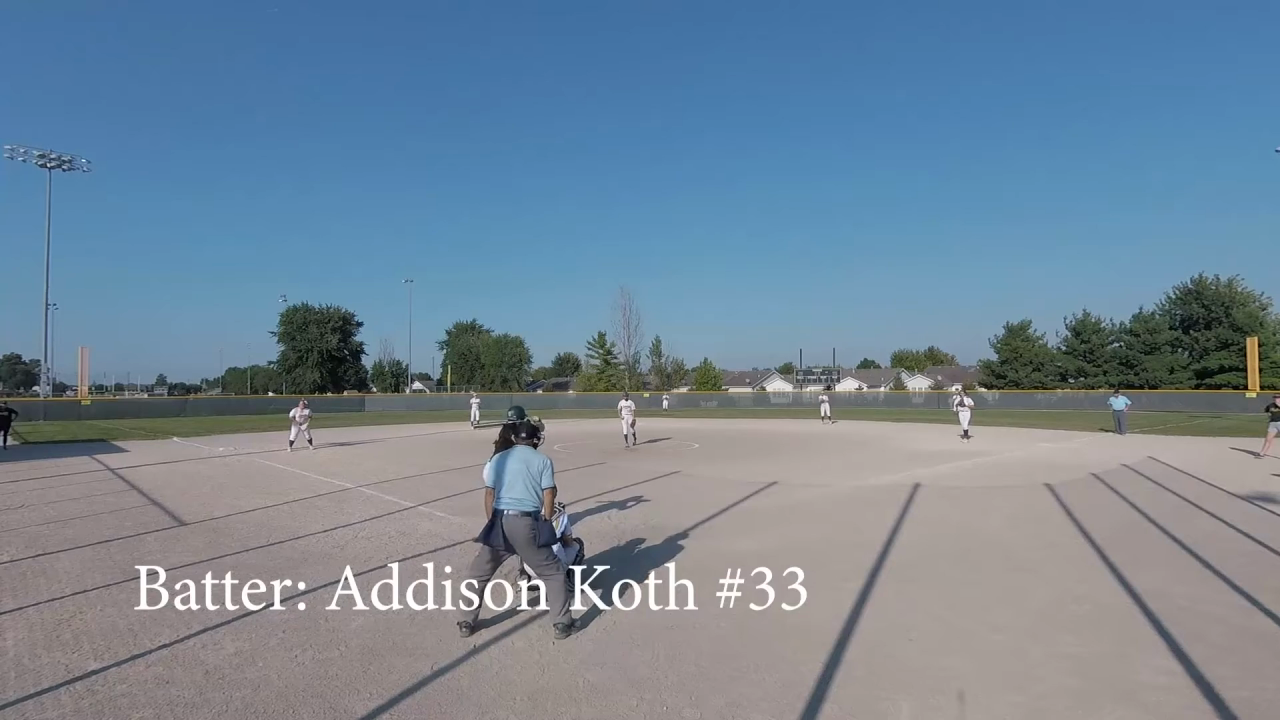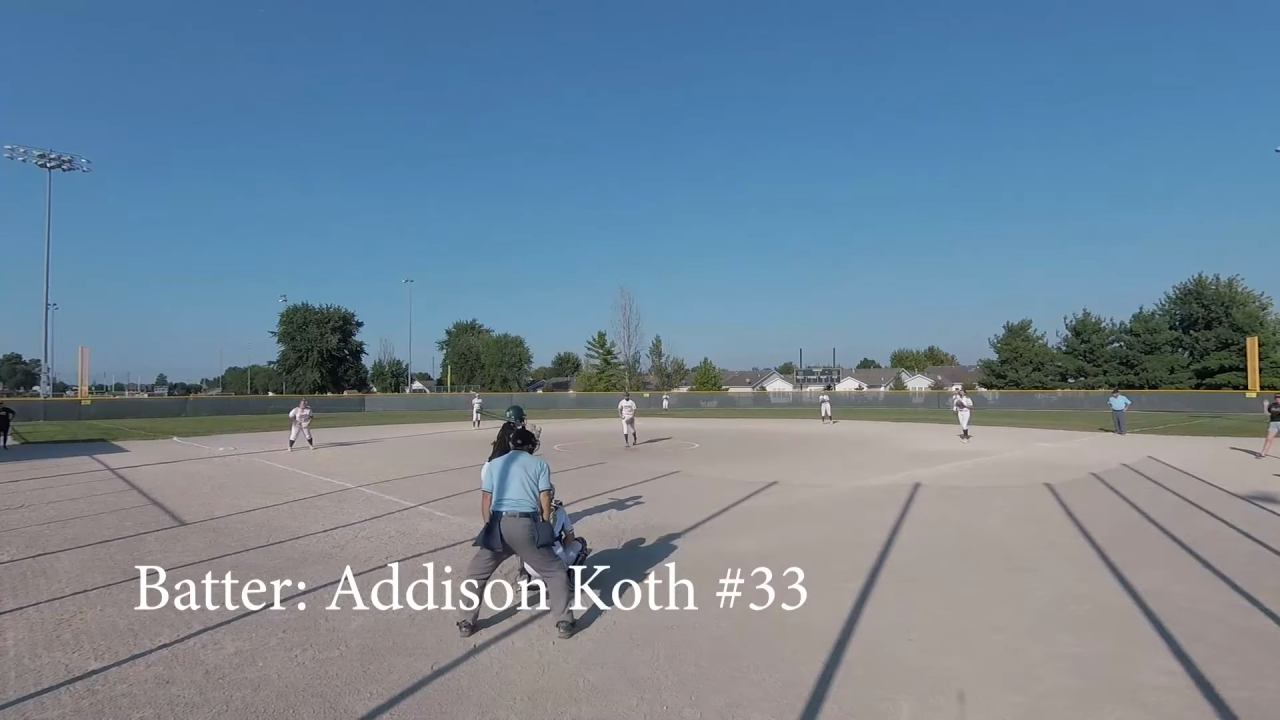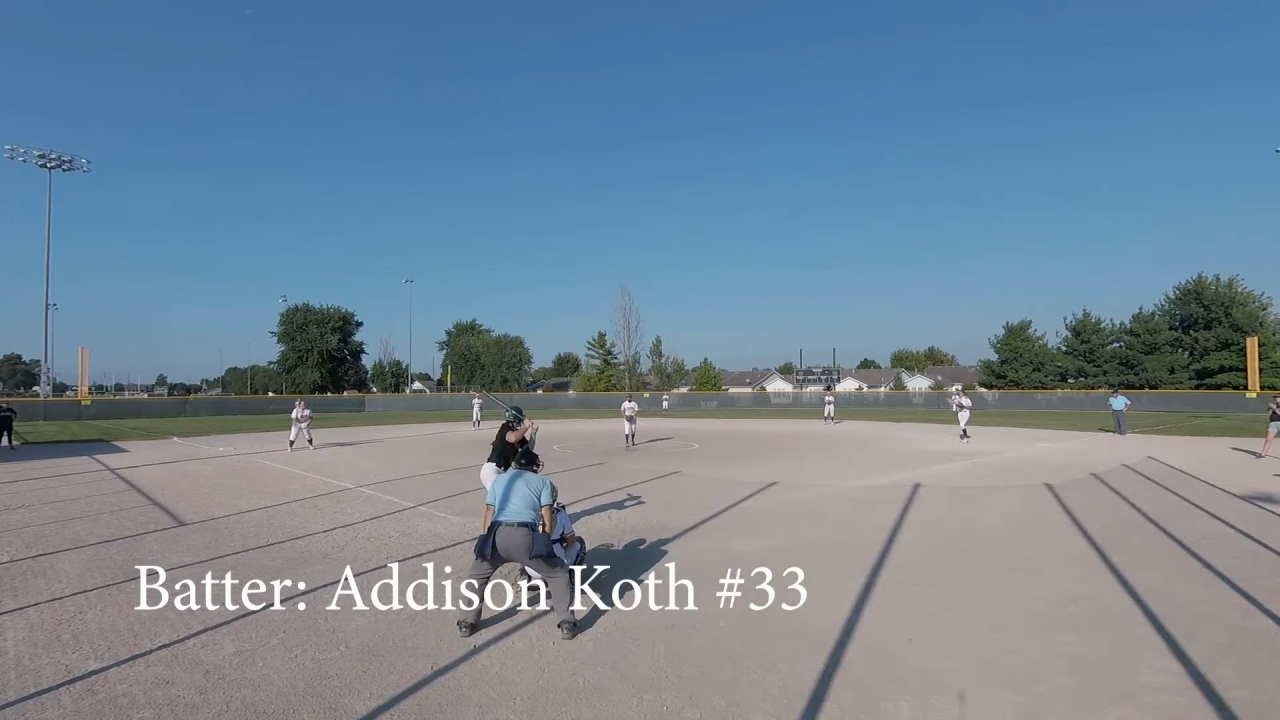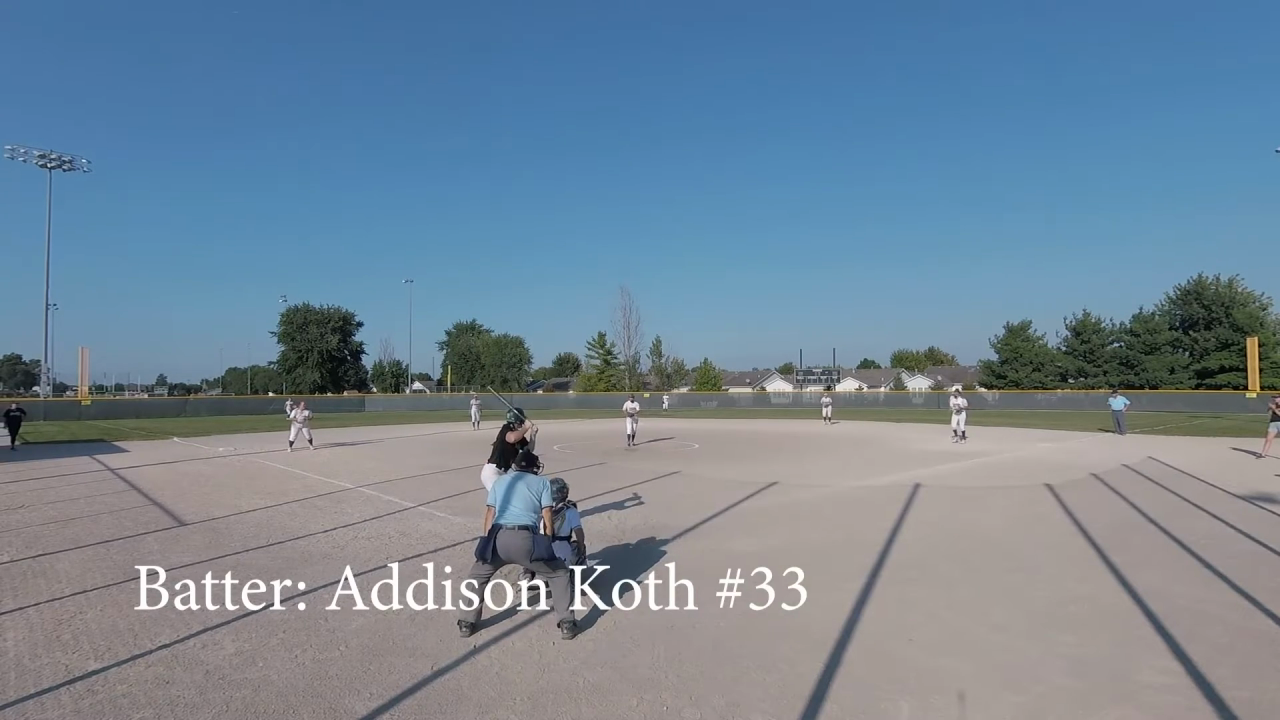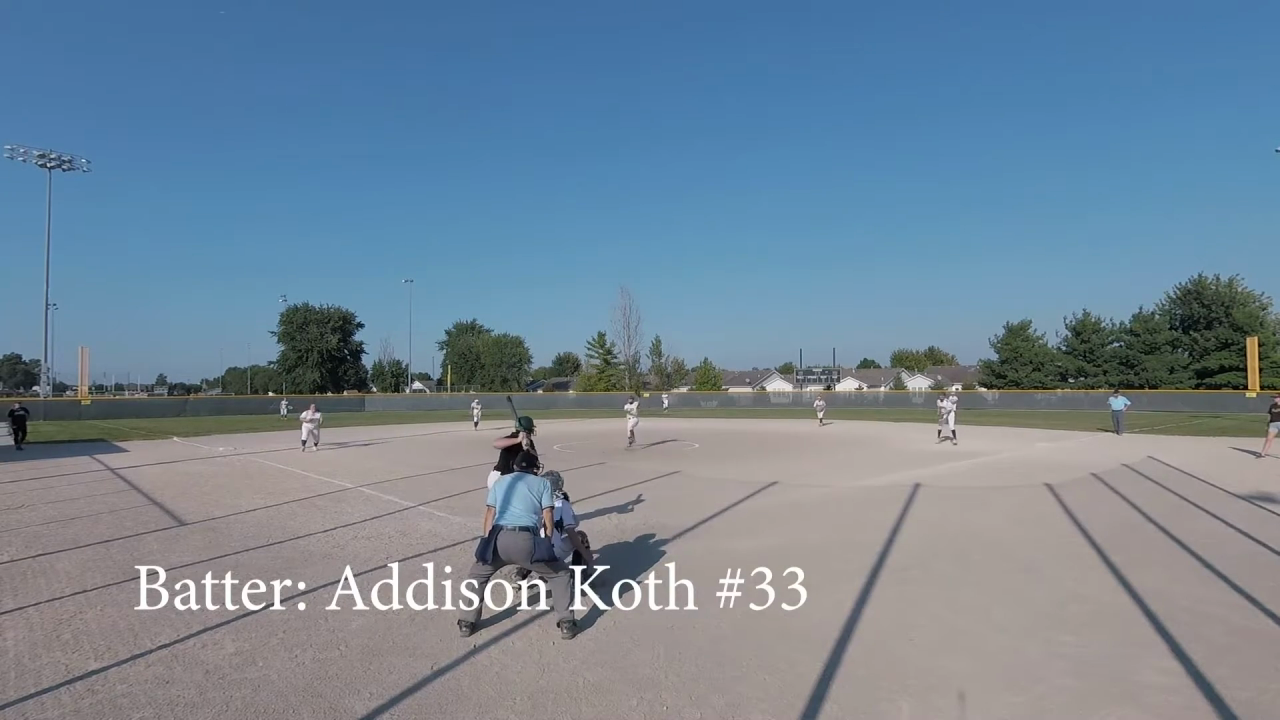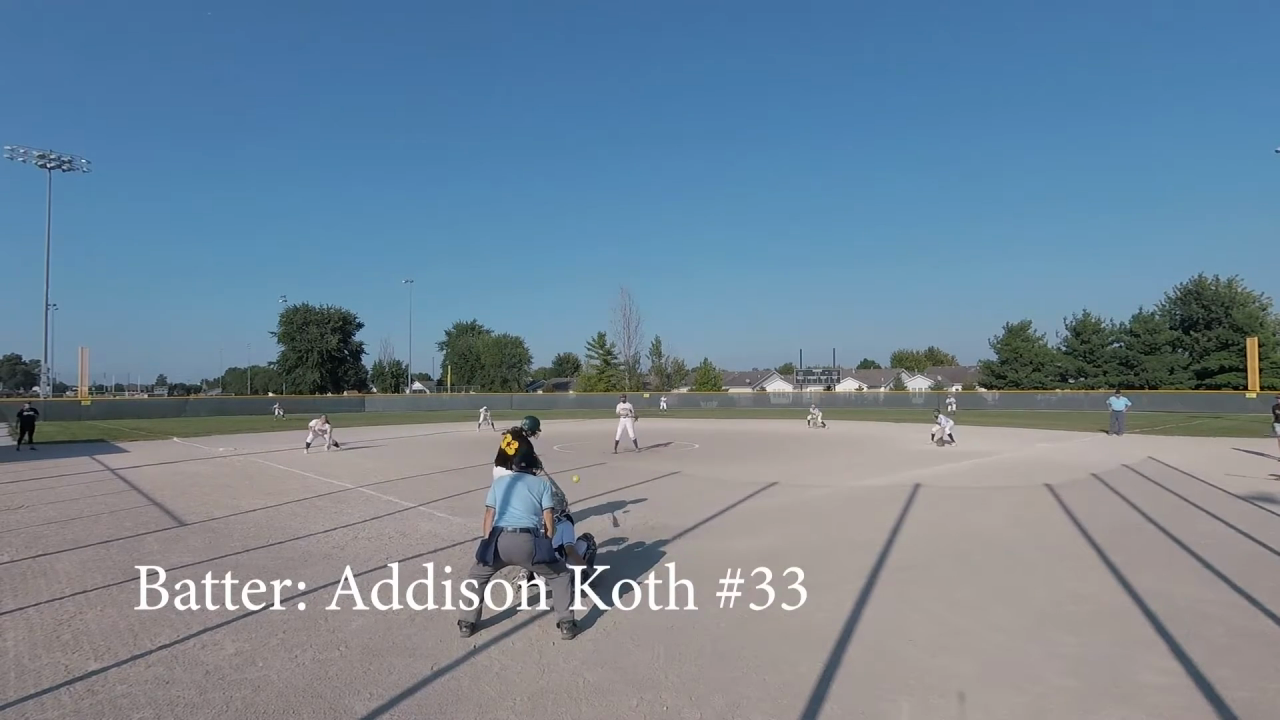
dt=0.7s
person 1, frame 1
left shoulder: (498, 458)
right shoulder: (543, 460)
left elbow: (489, 494)
right elbow: (549, 496)
right wrist: (546, 522)
left hip: (500, 523)
right hip: (528, 524)
left knee: (478, 573)
right knee: (553, 574)
left ankle: (466, 622)
right ankle: (561, 624)
person 1, frame 2
left shoulder: (495, 464)
right shoulder: (539, 464)
left elbow: (486, 498)
right elbow: (545, 498)
left wrist: (489, 526)
right wrist: (545, 526)
left hip: (498, 525)
right hip: (526, 525)
left knee: (477, 573)
right knee: (555, 572)
left ankle: (466, 622)
right ankle: (564, 622)
person 1, frame 3
left shoulder: (500, 479)
right shoulder: (541, 481)
left elbow: (489, 511)
right elbow: (547, 513)
left wrist: (486, 540)
right wrist: (545, 542)
left hip: (498, 535)
right hip: (525, 536)
left knee: (476, 576)
right knee: (559, 573)
left ankle: (467, 623)
right ankle: (567, 624)
person 1, frame 4
left shoulder: (500, 481)
right shoulder: (542, 482)
left elbow: (490, 513)
right elbow: (547, 515)
left wrist: (487, 542)
left hip: (498, 537)
right hip: (526, 539)
left knee: (478, 576)
right knee: (560, 574)
left ankle: (467, 623)
right ankle: (567, 624)
person 1, frame 5
left shoulder: (500, 481)
right shoulder: (543, 483)
left elbow: (490, 513)
right elbow: (548, 516)
left wrist: (487, 543)
left hip: (499, 538)
right hip: (527, 540)
left knee: (477, 576)
right knee: (560, 574)
left ankle: (467, 623)
right ankle: (566, 623)
person 1, frame 6
left shoulder: (499, 482)
right shoulder: (543, 484)
left elbow: (489, 515)
right elbow: (548, 518)
left wrist: (487, 543)
left hip: (500, 540)
right hip: (527, 541)
left knee: (477, 576)
right knee: (560, 575)
left ankle: (467, 624)
right ankle: (567, 625)
